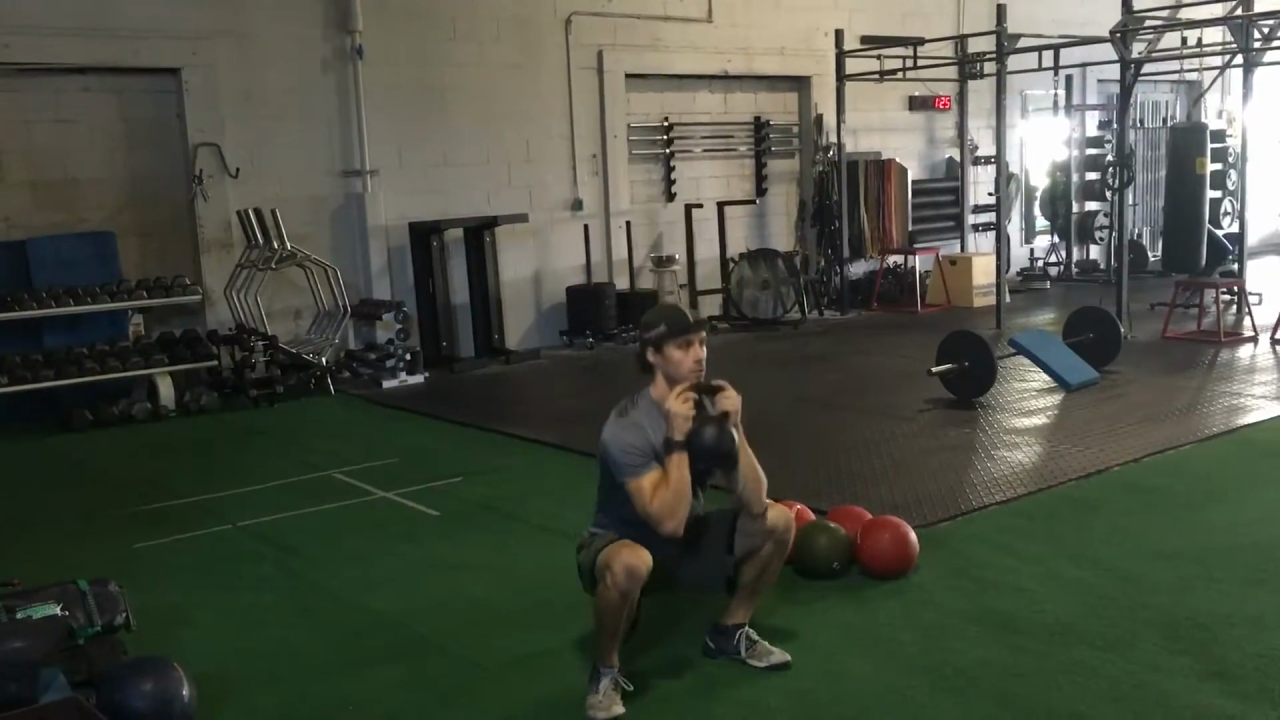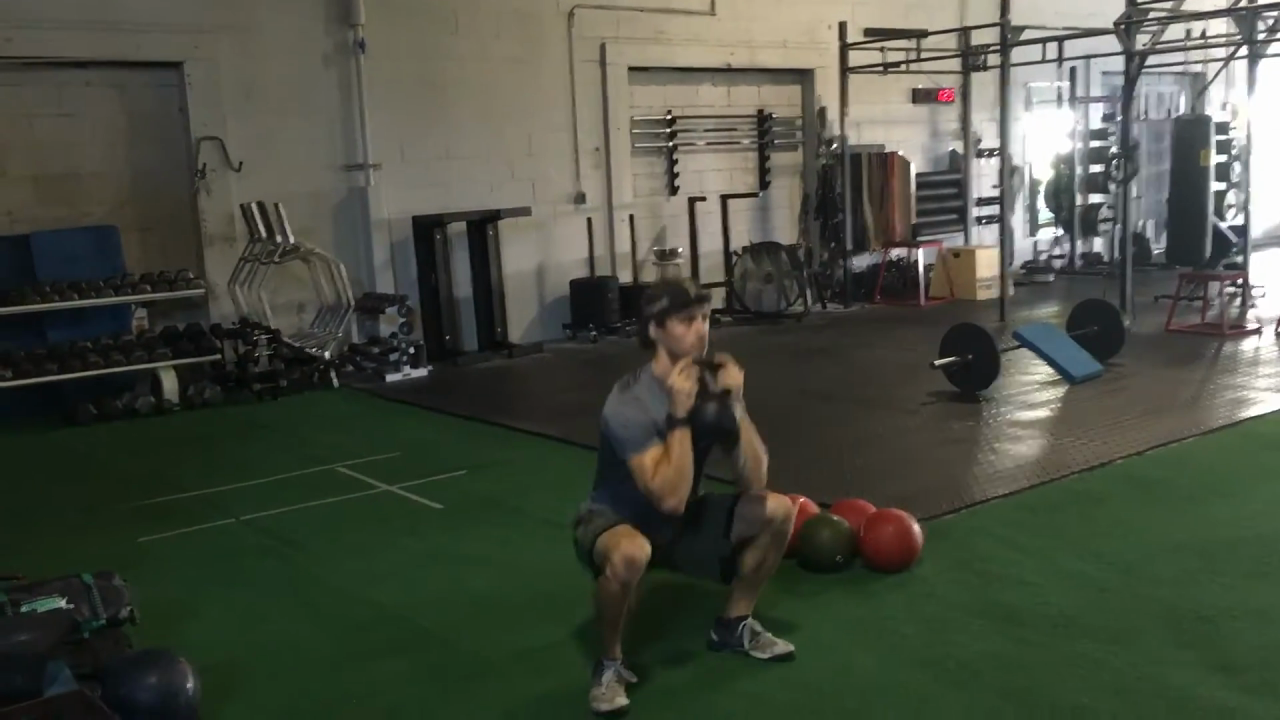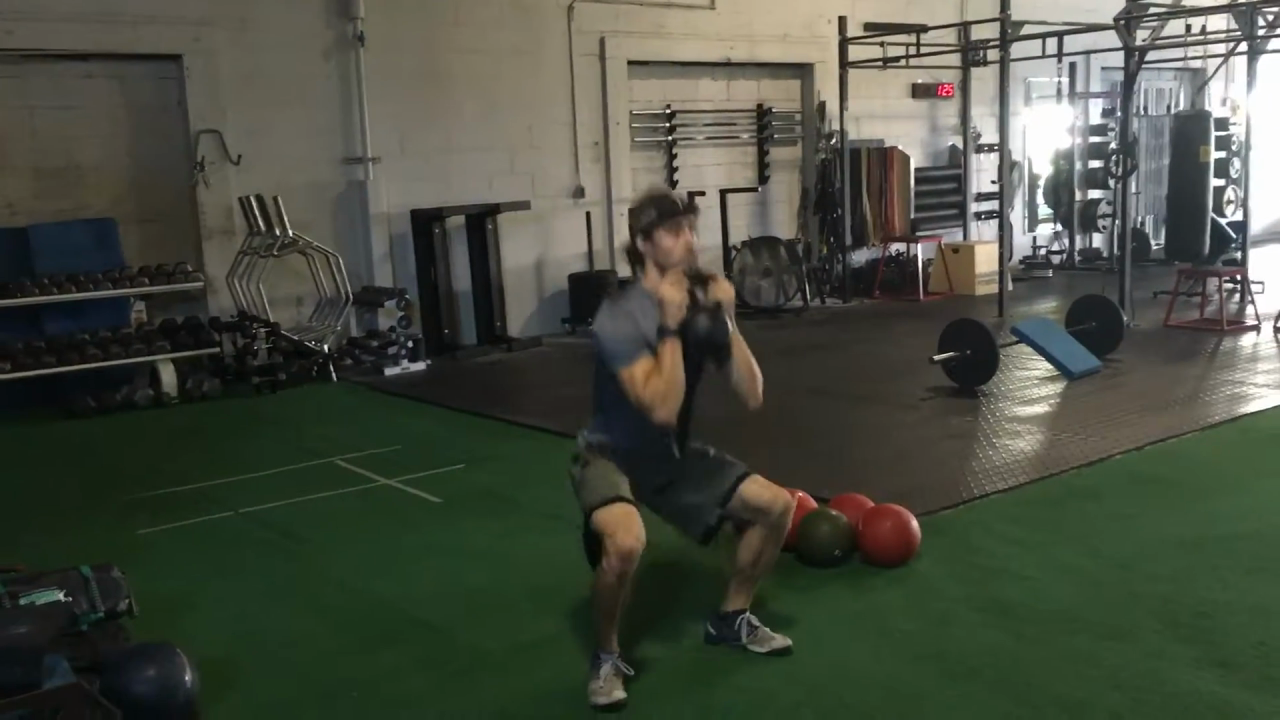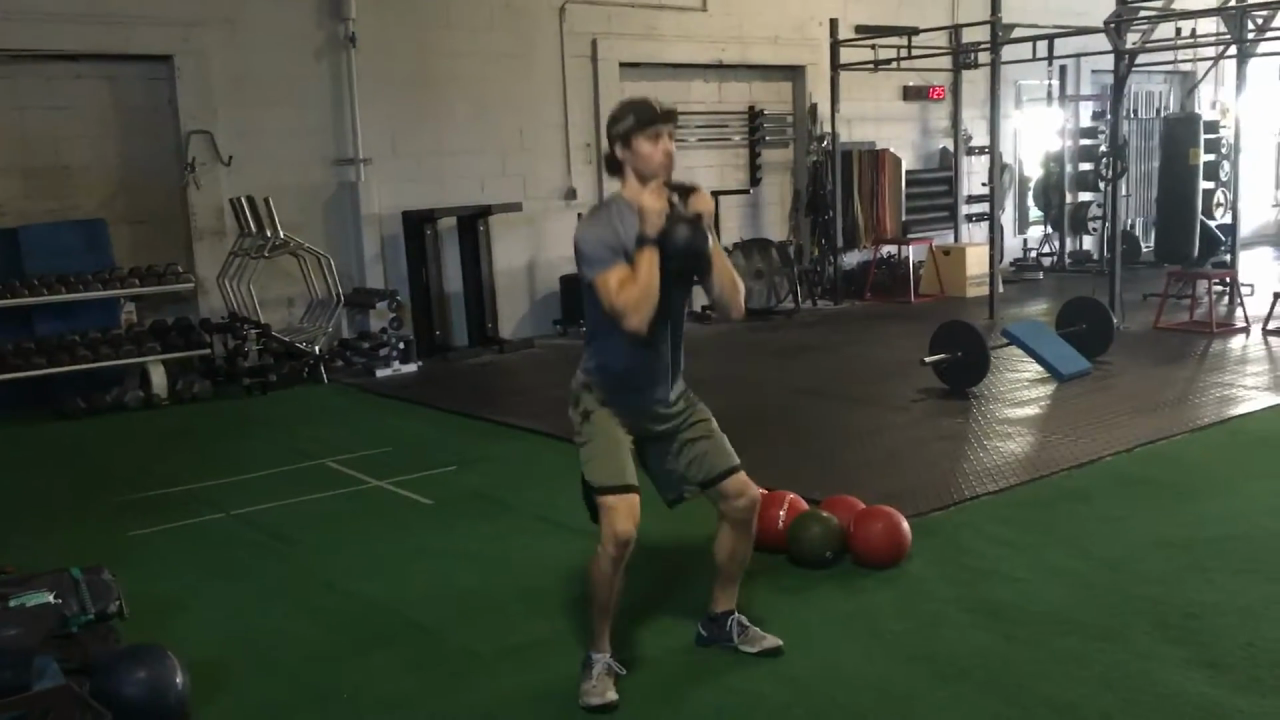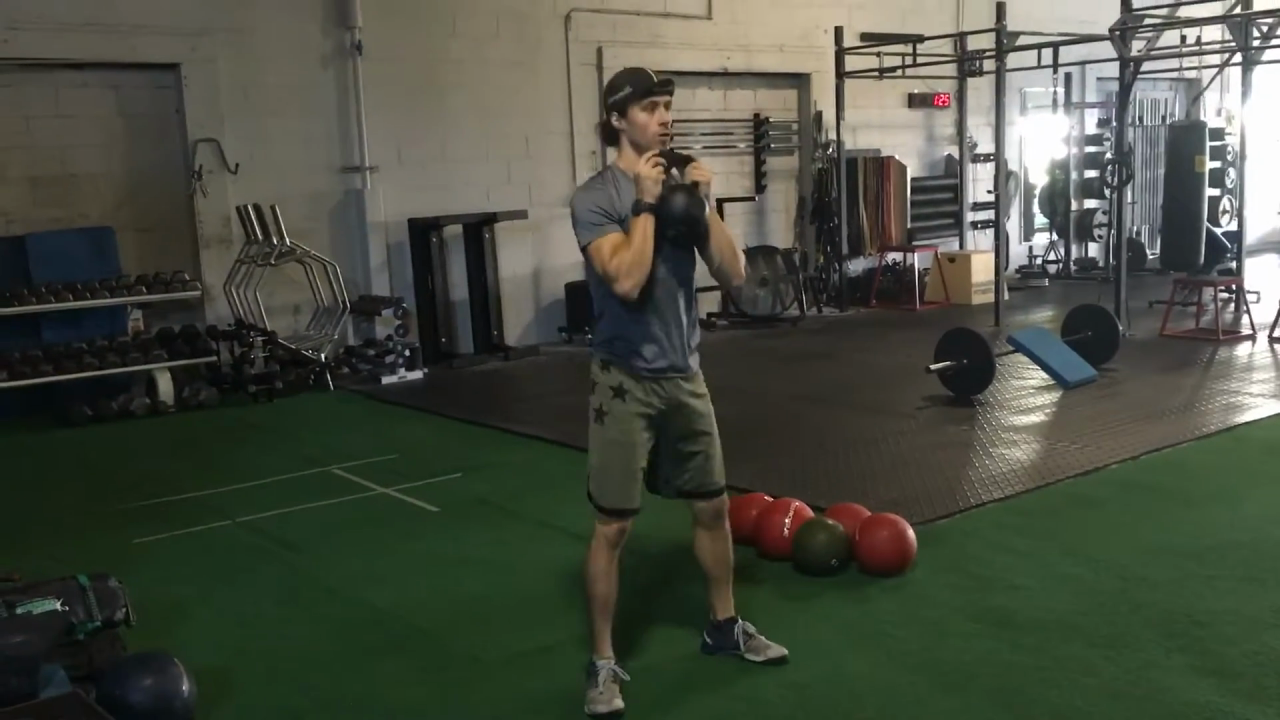
dt=0.2s
person 1, frame 1
left shoulder: (712, 409)
right shoulder: (627, 429)
left elbow: (756, 505)
right elbow: (669, 521)
left wrist: (735, 428)
right wrist: (677, 438)
left hip: (684, 543)
right hip: (616, 544)
left knee: (779, 523)
right knee: (631, 566)
left ankle: (729, 632)
right ankle: (605, 672)
person 1, frame 2
left shoulder: (710, 383)
right shoulder: (629, 403)
left elbow: (756, 480)
right elbow: (670, 498)
left wrist: (735, 405)
right wrist: (681, 413)
left hip: (682, 522)
right hip: (614, 520)
left knee: (777, 512)
right knee: (631, 558)
left ankle: (733, 623)
right ankle: (609, 664)
person 1, frame 3
left shoulder: (701, 302)
right shoulder: (619, 317)
left elbow: (752, 394)
right elbow: (661, 408)
left wrist: (725, 319)
right wrist: (671, 326)
left hip: (674, 456)
right hip: (610, 456)
left knee: (774, 507)
right knee: (625, 543)
left ankle: (731, 619)
right ankle: (606, 658)
person 1, frame 4
left shoulder: (682, 211)
right shoulder: (600, 226)
left elbow: (733, 305)
right elbow: (635, 316)
left wrist: (706, 234)
right wrist: (650, 235)
left hip: (671, 398)
right hip: (607, 401)
left knee: (743, 501)
right knee: (621, 527)
left ankle: (721, 621)
right ankle: (599, 657)
person 1, frame 5
left shoulder: (681, 183)
right shoulder: (596, 196)
left elbow: (732, 274)
right elbow: (625, 280)
left wrist: (703, 203)
right wrist: (644, 202)
left hip: (684, 376)
right hip: (625, 381)
left knee: (712, 509)
right knee: (613, 526)
left ankle: (724, 628)
right ankle: (603, 664)
